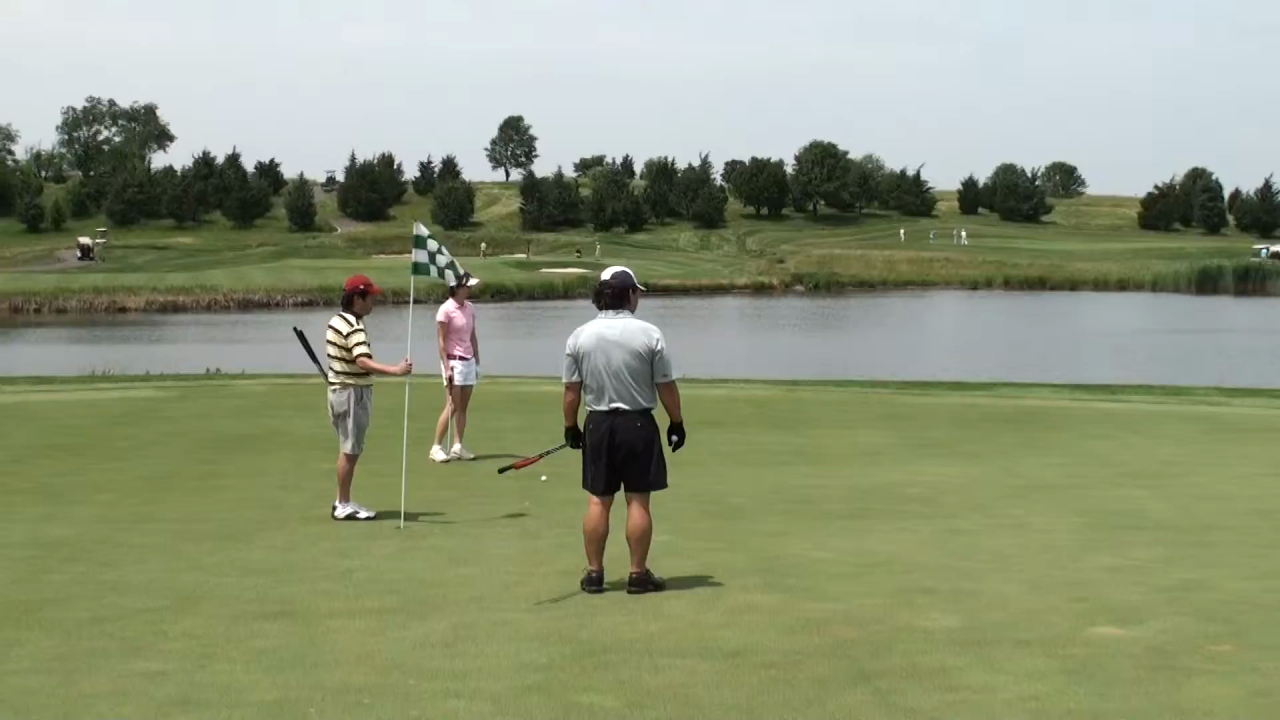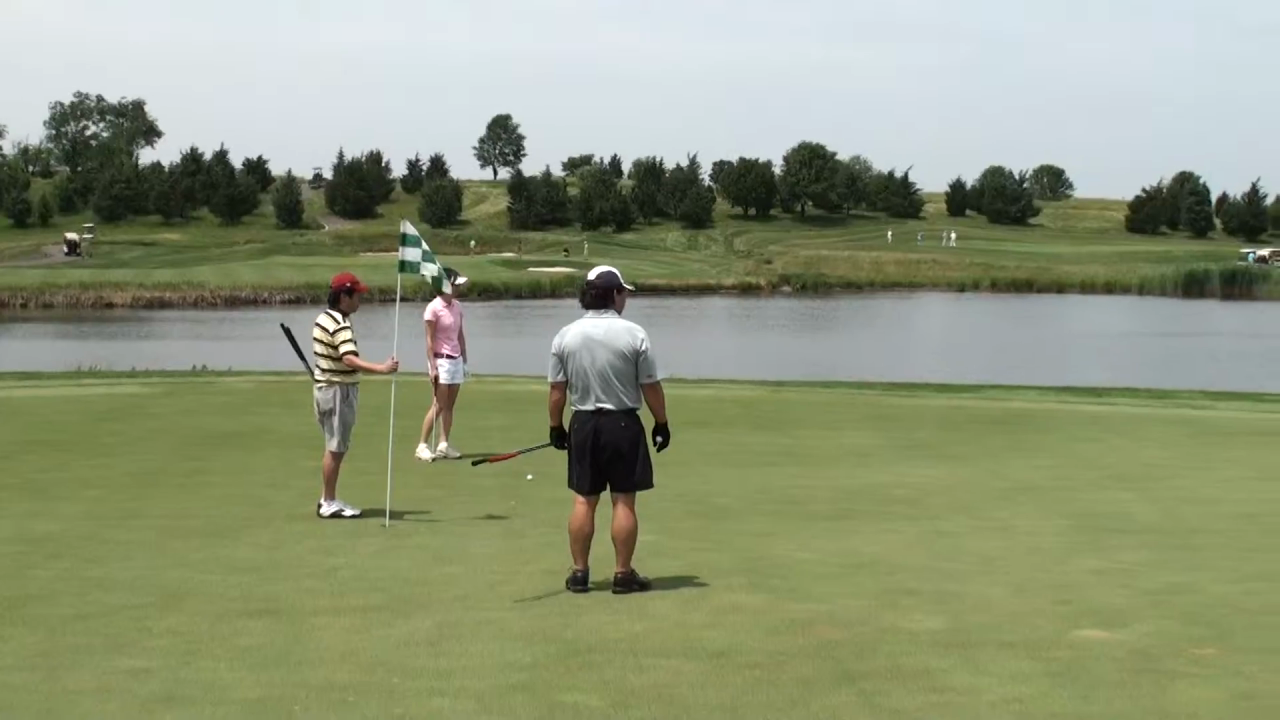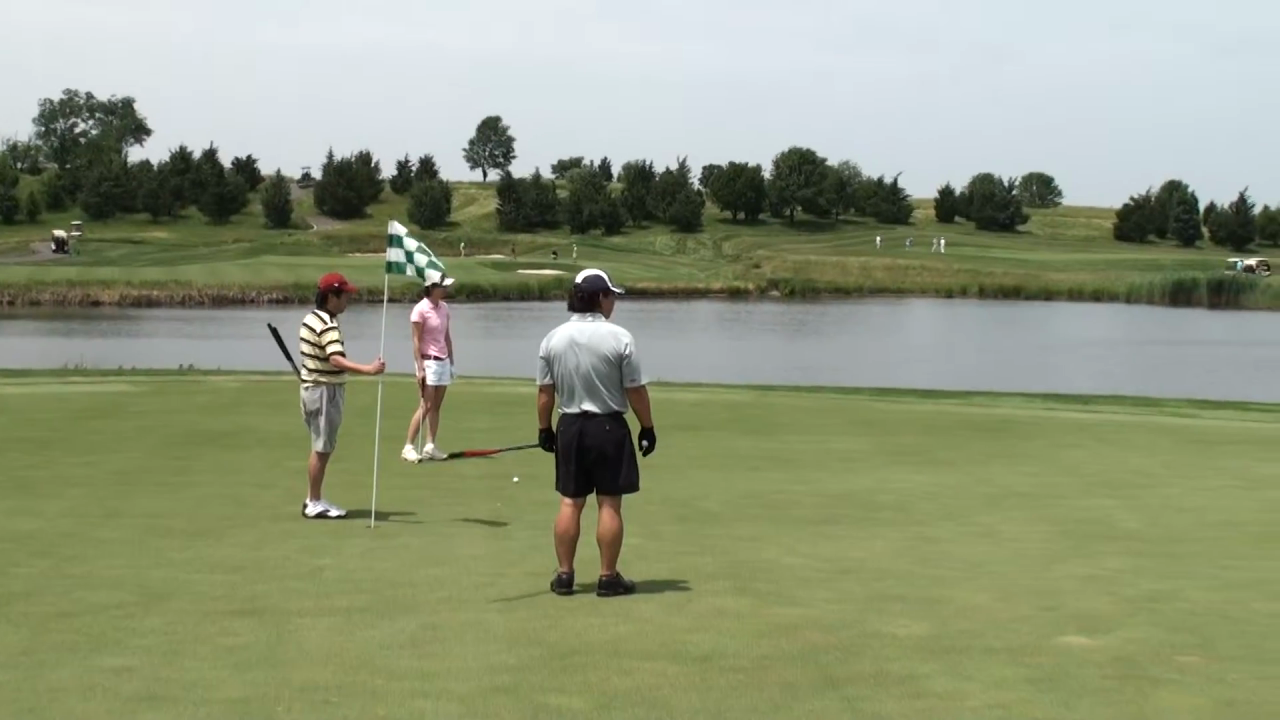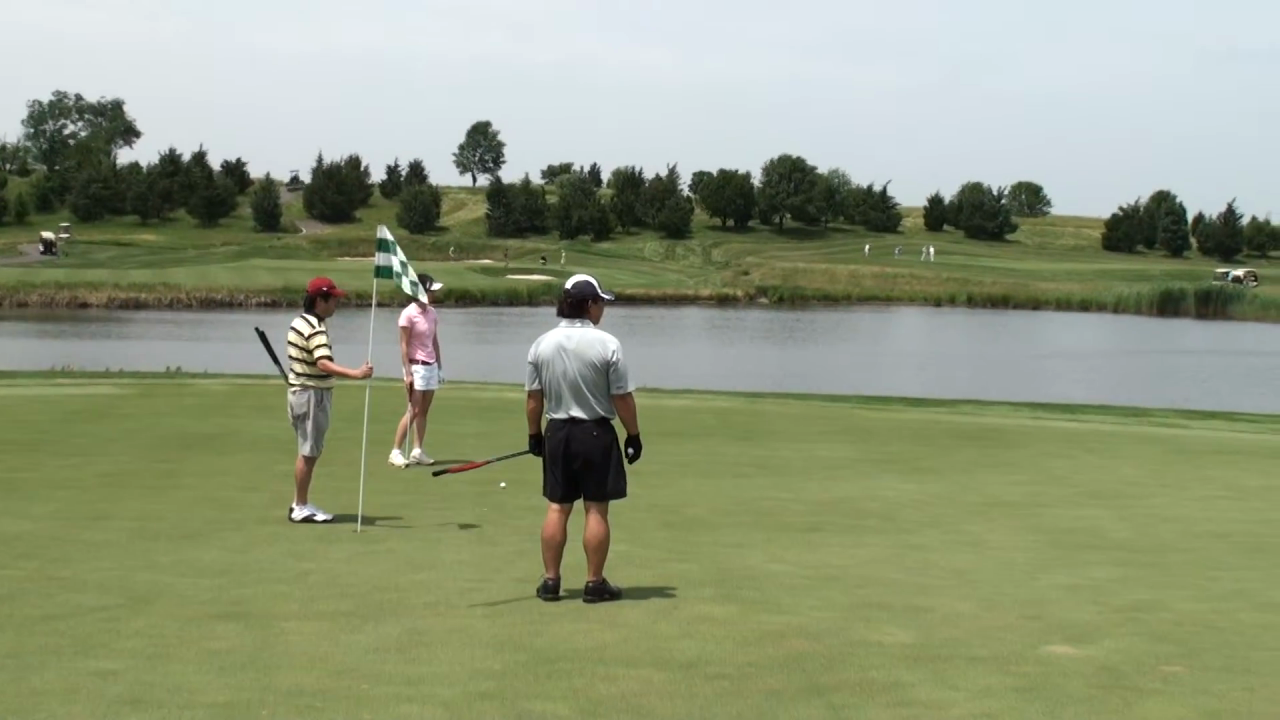
dt=0.4s
person 1, frame 1
left shoulder: (579, 336)
right shoulder: (649, 334)
left elbow: (571, 389)
right elbow: (666, 386)
left wrist: (571, 426)
right wrist: (676, 422)
left hip: (598, 424)
right hip: (638, 423)
left knee: (598, 500)
right knee: (638, 501)
left ankle: (594, 573)
right ankle: (638, 574)
person 1, frame 2
left shoulder: (565, 335)
right shoulder: (633, 334)
left elbow: (556, 389)
right elbow: (651, 387)
left wrist: (555, 426)
right wrist: (661, 423)
left hip: (583, 424)
right hip: (623, 423)
left knee: (584, 500)
right knee: (623, 501)
left ankle: (579, 572)
right ankle: (624, 574)
person 1, frame 3
left shoulder: (553, 338)
right shoulder: (619, 337)
left elbow: (545, 392)
right elbow: (636, 391)
left wrist: (545, 428)
right wrist: (647, 427)
left hip: (569, 426)
right hip: (609, 427)
left knee: (569, 502)
right knee: (609, 504)
left ankle: (564, 574)
right ankle: (608, 577)
person 1, frame 4
left shoulder: (541, 344)
right shoulder: (606, 344)
left elbow: (533, 398)
right elbow: (622, 398)
left wrist: (534, 434)
right wrist: (633, 435)
left hip: (557, 433)
right hip: (596, 433)
left knee: (557, 508)
right knee: (596, 510)
left ankle: (550, 580)
right ankle: (595, 583)
person 2, frame 1
left shoulder: (337, 320)
right shoulder: (353, 327)
right elbow: (362, 361)
right wrist: (395, 370)
left hip: (341, 389)
right hip: (352, 393)
left knee: (348, 449)
right knee: (350, 451)
left ankle: (342, 501)
right ankle: (343, 505)
person 2, frame 2
left shoulder: (324, 318)
right shoulder: (340, 324)
right elbow: (349, 359)
right wrist: (381, 368)
left hip: (327, 387)
right hip: (338, 390)
left knee: (334, 447)
right knee: (336, 448)
left ankle: (328, 499)
right ankle: (329, 503)
person 2, frame 3
left shoulder: (311, 318)
right shoulder: (327, 324)
right elbow: (335, 359)
right wrist: (368, 369)
left hip: (314, 387)
right hip: (325, 390)
left knee: (320, 447)
right knee: (322, 448)
left ankle: (313, 499)
right ankle: (314, 503)
person 2, frame 4
left shoulder: (299, 321)
right shoulder: (315, 328)
right elbow: (323, 363)
right wrist: (355, 373)
left hip: (301, 390)
right hip: (312, 394)
left knee: (307, 451)
right knee: (309, 452)
left ankle: (300, 503)
right ankle: (301, 507)
person 3, frame 1
left shoulder: (469, 308)
right shoulder: (446, 309)
right elbow: (441, 340)
left wrist: (477, 361)
right wrist: (446, 367)
left hip: (469, 361)
right hip: (454, 362)
left knee: (463, 407)
right knee: (452, 406)
left ankle: (458, 446)
right ankle: (436, 447)
person 3, frame 2
left shoulder: (457, 306)
right shoulder: (433, 308)
right elbow: (429, 339)
left wrist: (464, 360)
right wrist: (432, 366)
left hip: (456, 360)
right hip: (441, 360)
left knee: (449, 405)
right knee: (438, 405)
left ankle: (444, 445)
right ankle: (422, 446)
person 3, frame 3
left shoulder: (444, 308)
right shoulder: (420, 309)
right elbow: (416, 341)
left wrist: (451, 361)
right wrist: (420, 368)
left hip: (443, 361)
right hip: (429, 362)
left knee: (436, 406)
right knee: (425, 406)
left ankle: (430, 446)
right ankle: (408, 447)
person 3, frame 4
left shoulder: (432, 312)
right shoulder: (408, 314)
right elbow: (404, 345)
left wrist: (439, 366)
right wrist: (407, 372)
left hip: (431, 366)
right hip: (416, 366)
left knee: (424, 411)
right knee: (413, 411)
left ankle: (417, 451)
right ankle: (396, 451)
